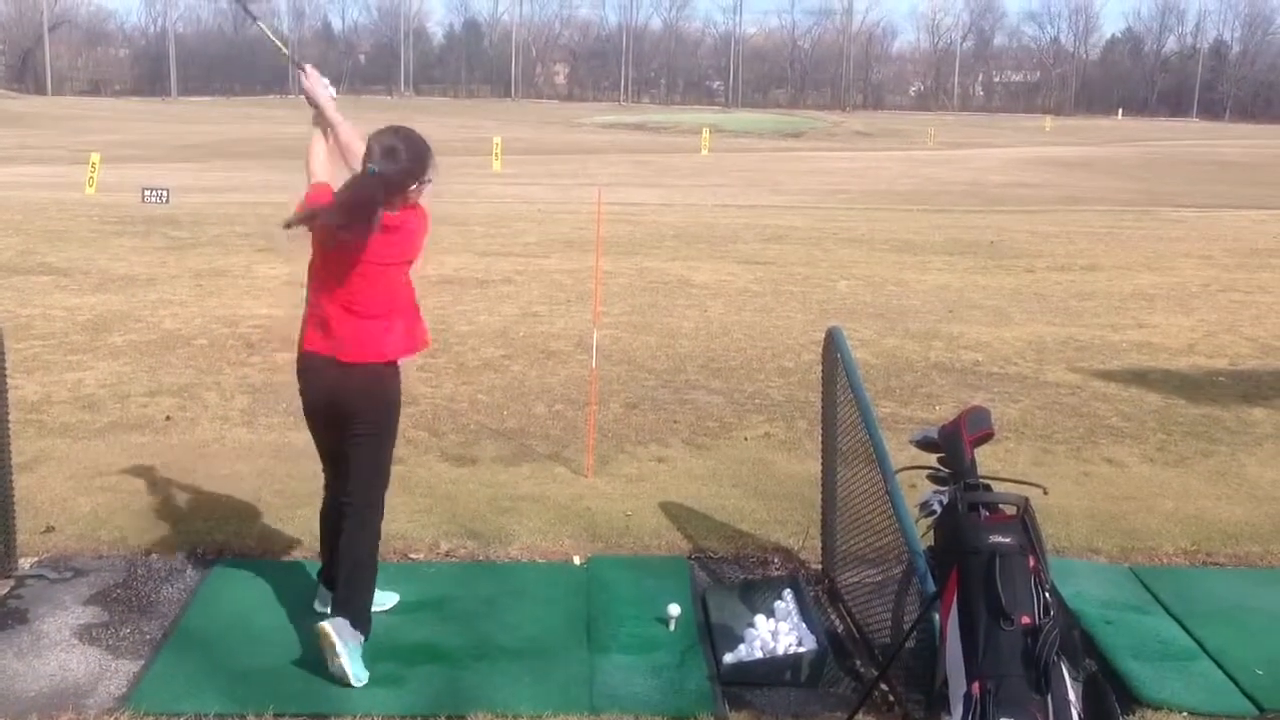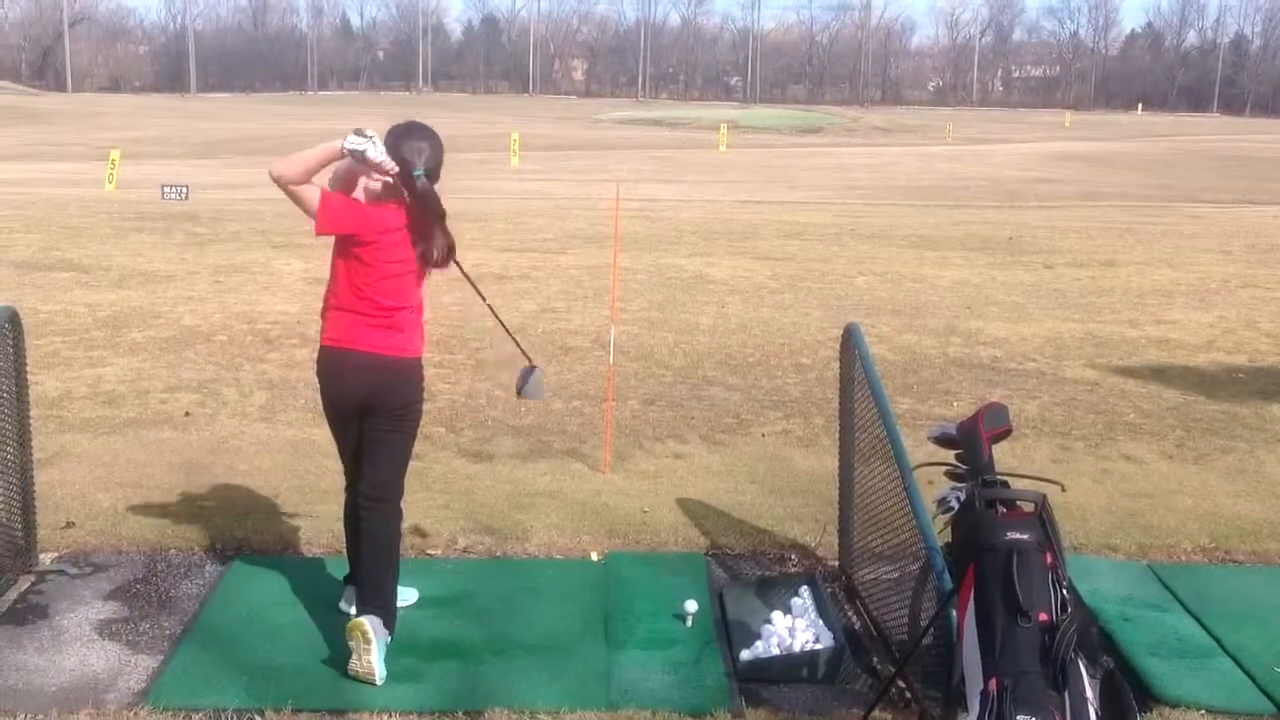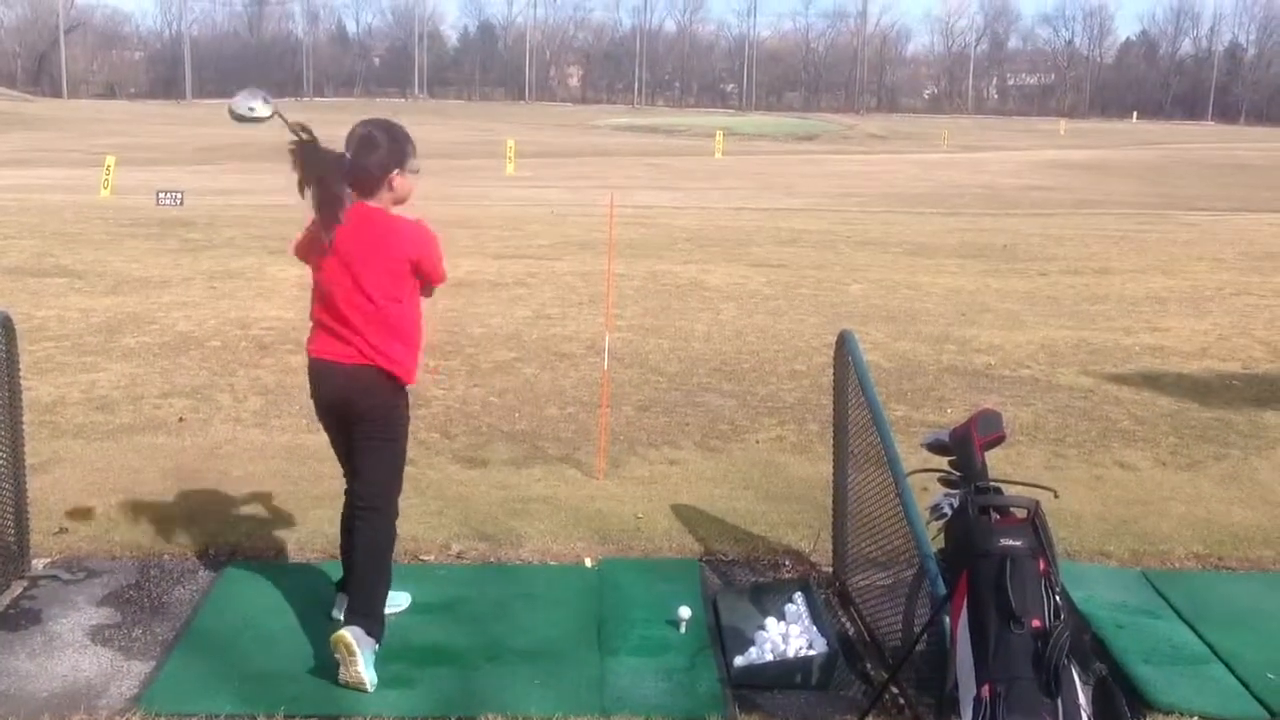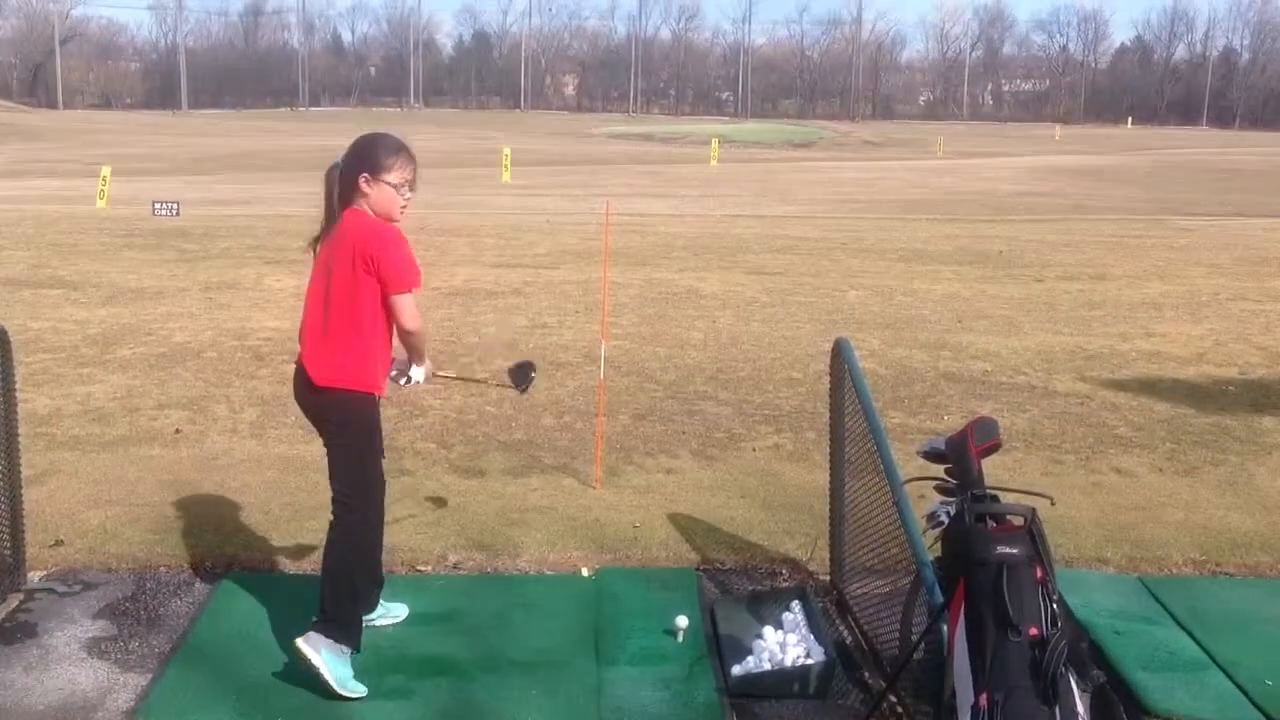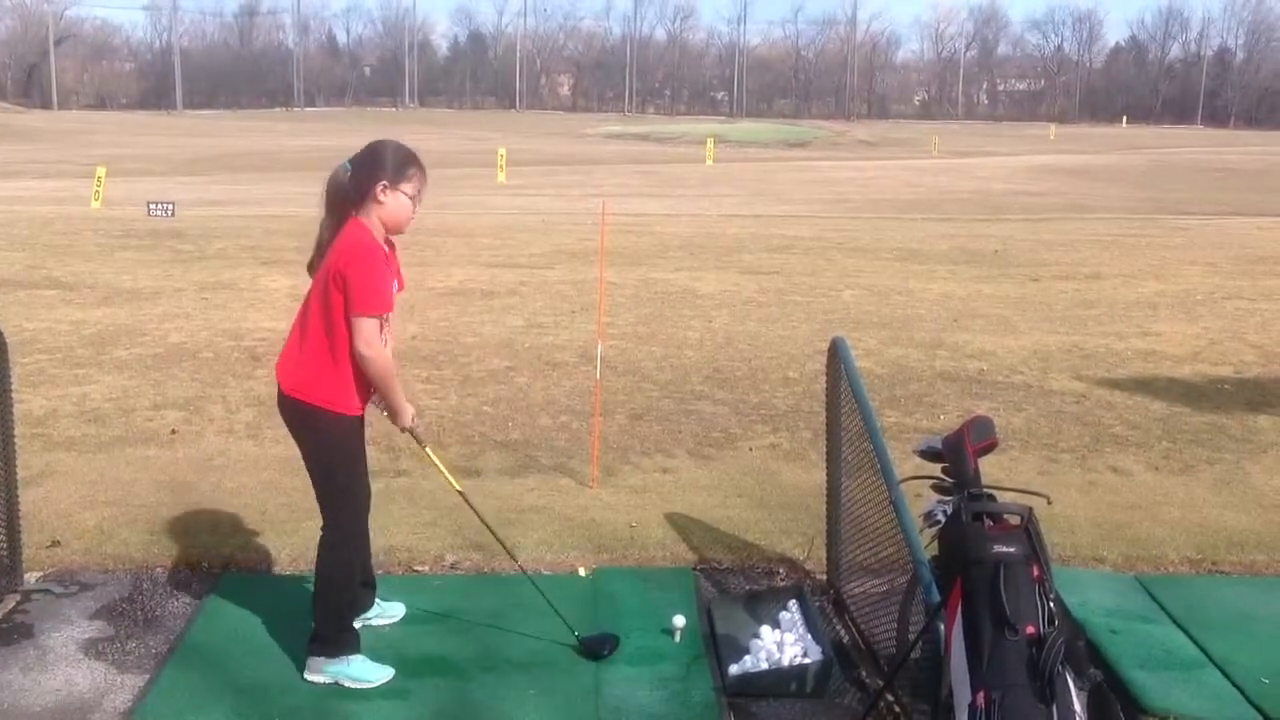
dt=0.5s
person 1, frame 1
left shoulder: (328, 213)
right shoulder: (411, 225)
left elbow: (321, 166)
left wrist: (322, 109)
right wrist: (330, 107)
left hip: (316, 371)
right hip: (372, 378)
left knee: (338, 484)
right knee: (363, 500)
left ankle: (338, 587)
right ankle: (346, 617)
person 1, frame 2
left shoulder: (361, 216)
right shoulder: (425, 221)
left elbow: (286, 175)
left wrist: (345, 148)
right wrist: (359, 160)
left hip: (340, 365)
right hip: (397, 374)
left knee: (360, 484)
right knee: (382, 494)
left ankle: (364, 586)
right ankle: (373, 616)
person 1, frame 3
left shoulder: (323, 232)
right shoulder: (415, 238)
right elbow: (429, 285)
left hip: (326, 374)
right hip: (378, 383)
left knee: (360, 489)
right knee: (377, 505)
left ankle: (356, 592)
right ankle: (362, 626)
person 1, frame 4
left shoulder: (340, 233)
right shoulder: (382, 237)
right elbow: (408, 321)
left wrist: (391, 361)
right wrist: (420, 361)
left hip: (319, 379)
right hip: (345, 389)
left knee: (362, 496)
right knee: (359, 507)
left ankle: (361, 601)
right ankle: (330, 634)
person 1, frame 5
left shoulder: (363, 242)
right shoulder: (366, 253)
left elbow: (371, 336)
right elbow: (368, 348)
left wrist: (389, 394)
right wrist: (399, 404)
left hip: (325, 393)
right hip: (322, 402)
left knee: (353, 504)
right knee: (345, 518)
left ankle: (358, 601)
right ankle: (330, 651)
